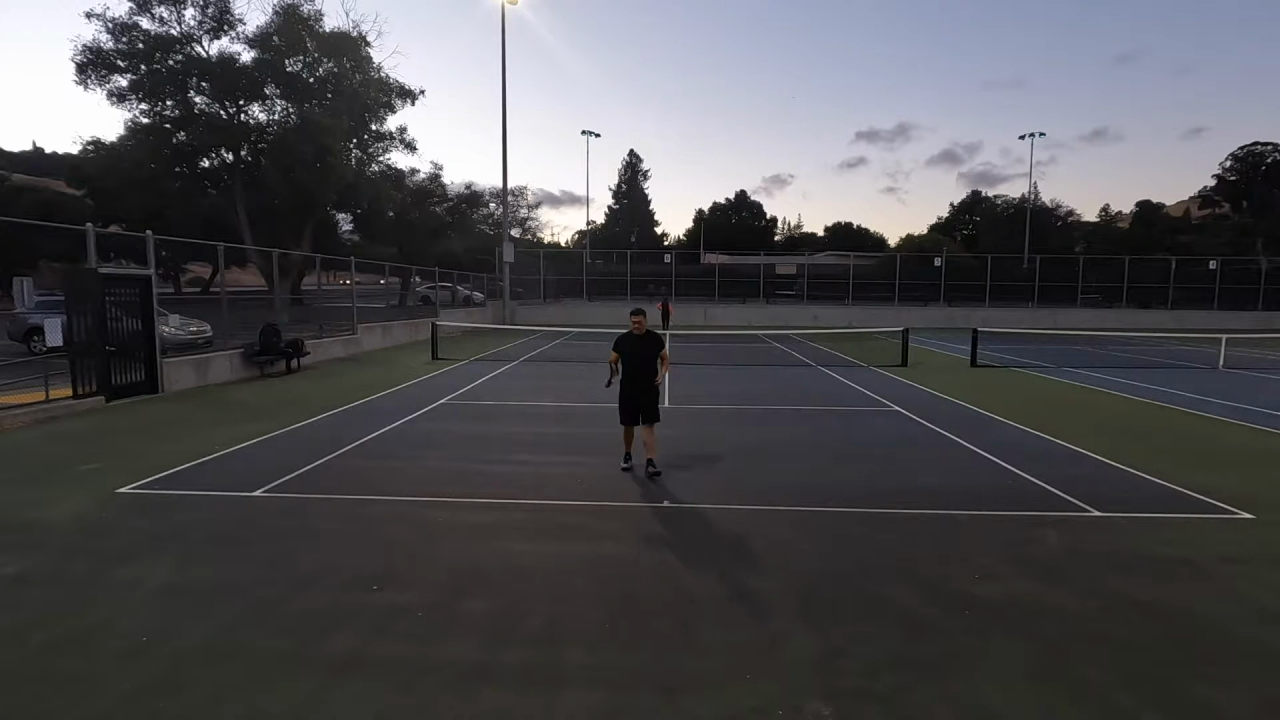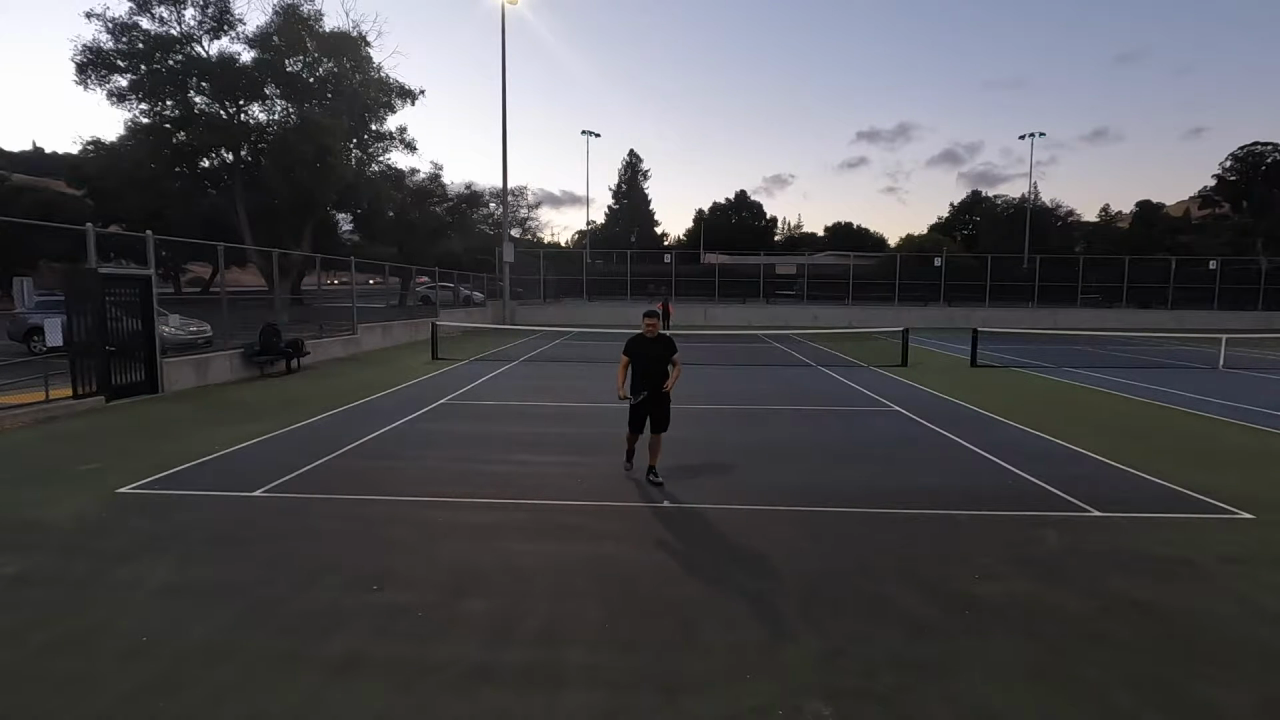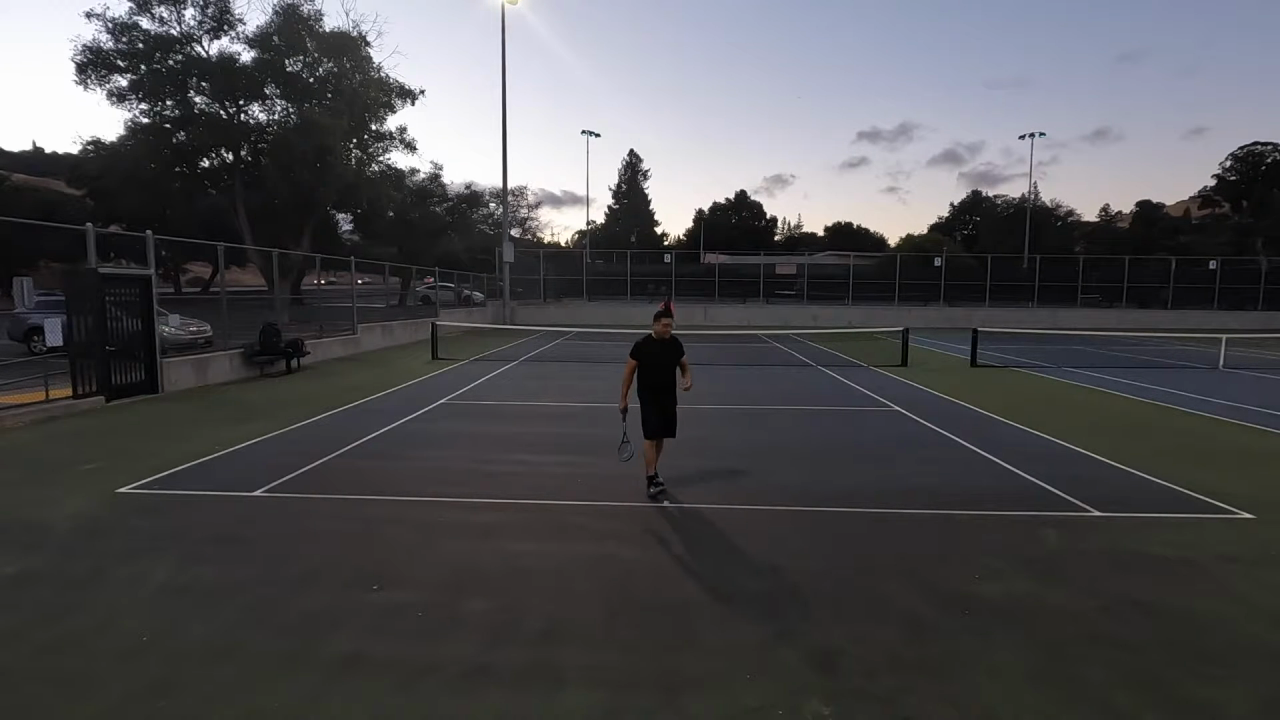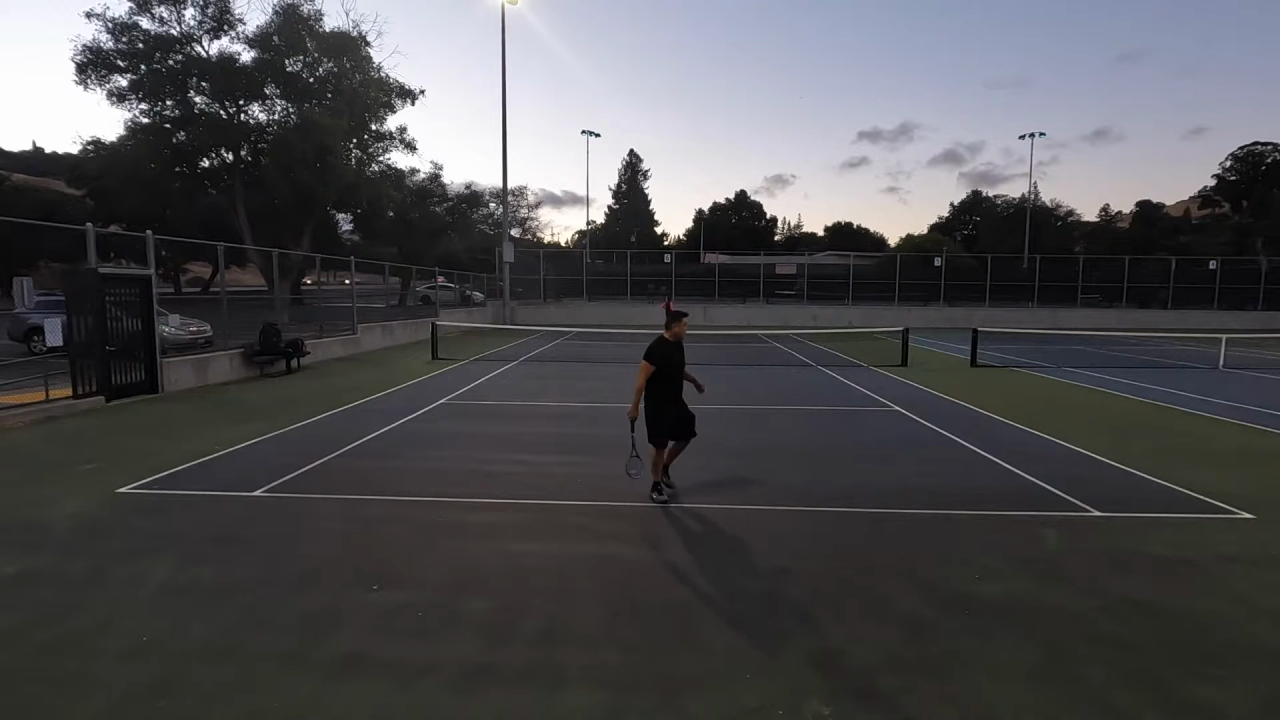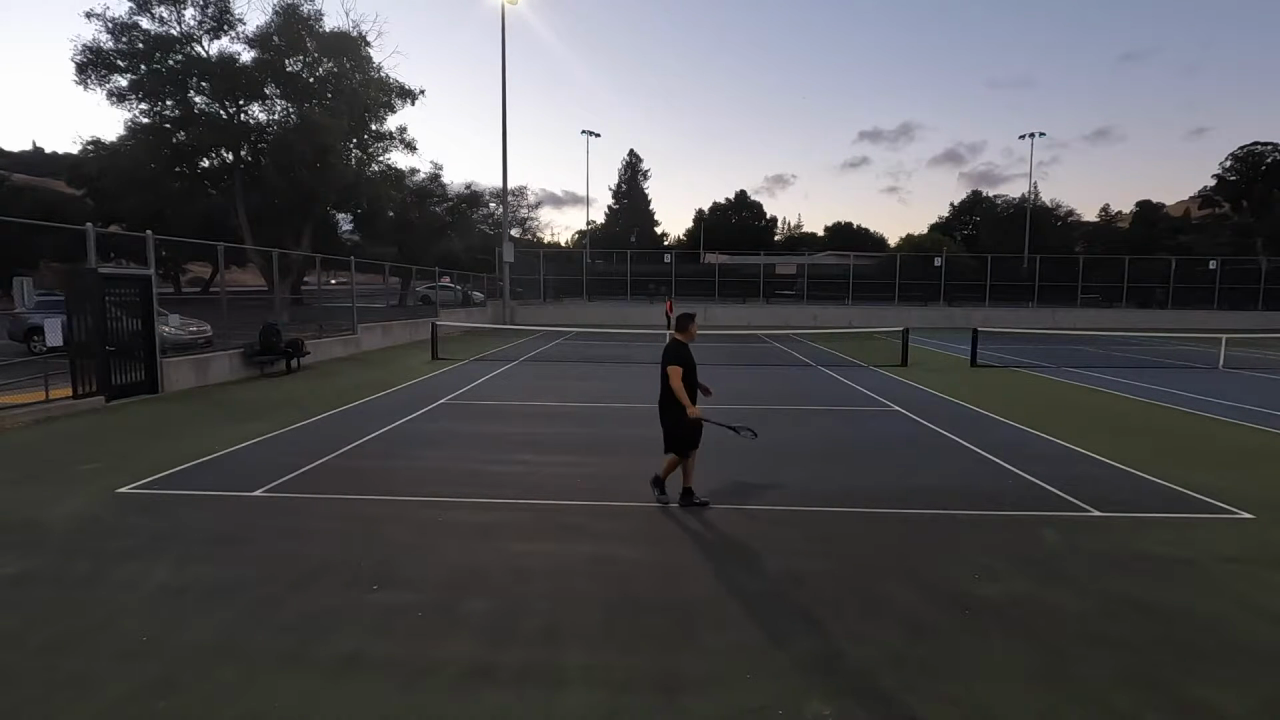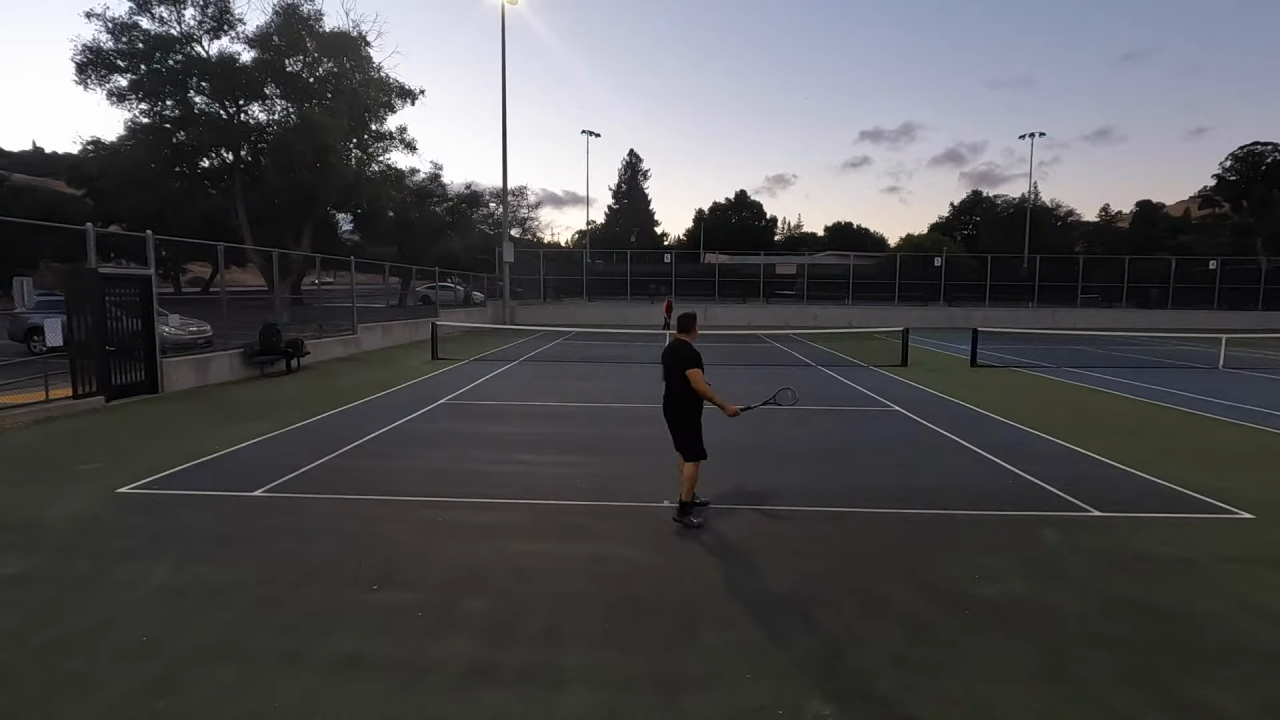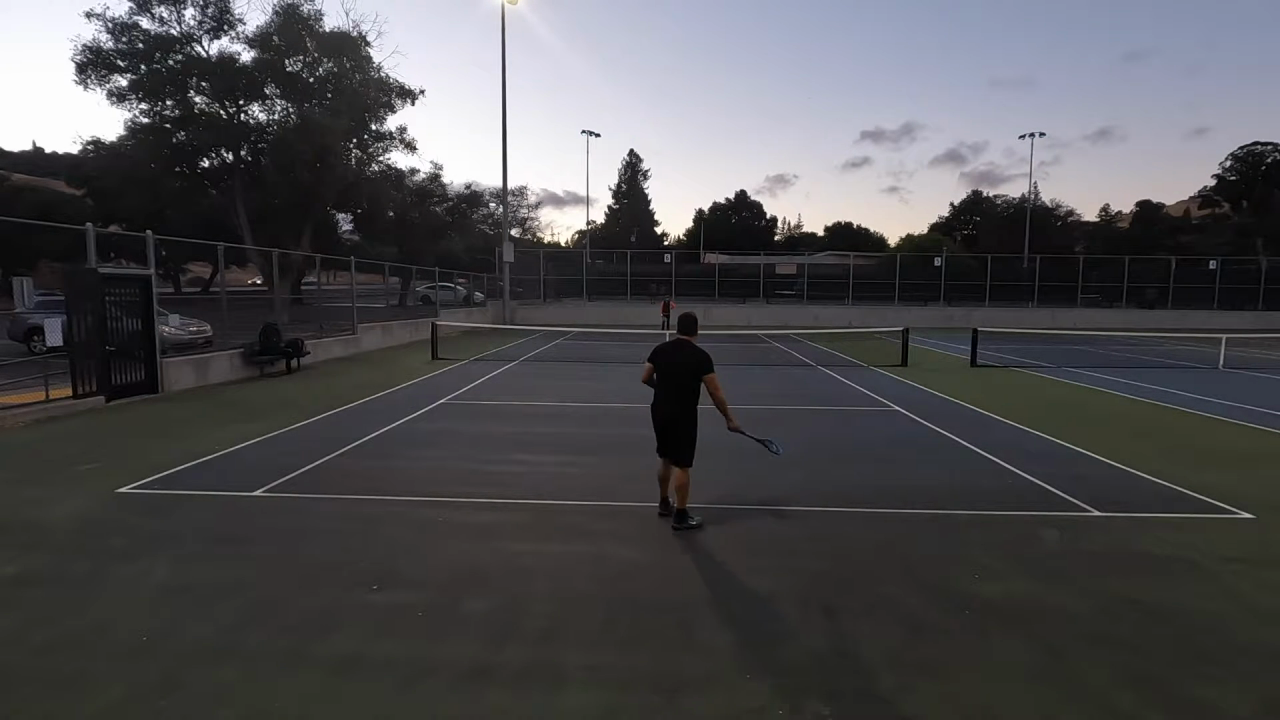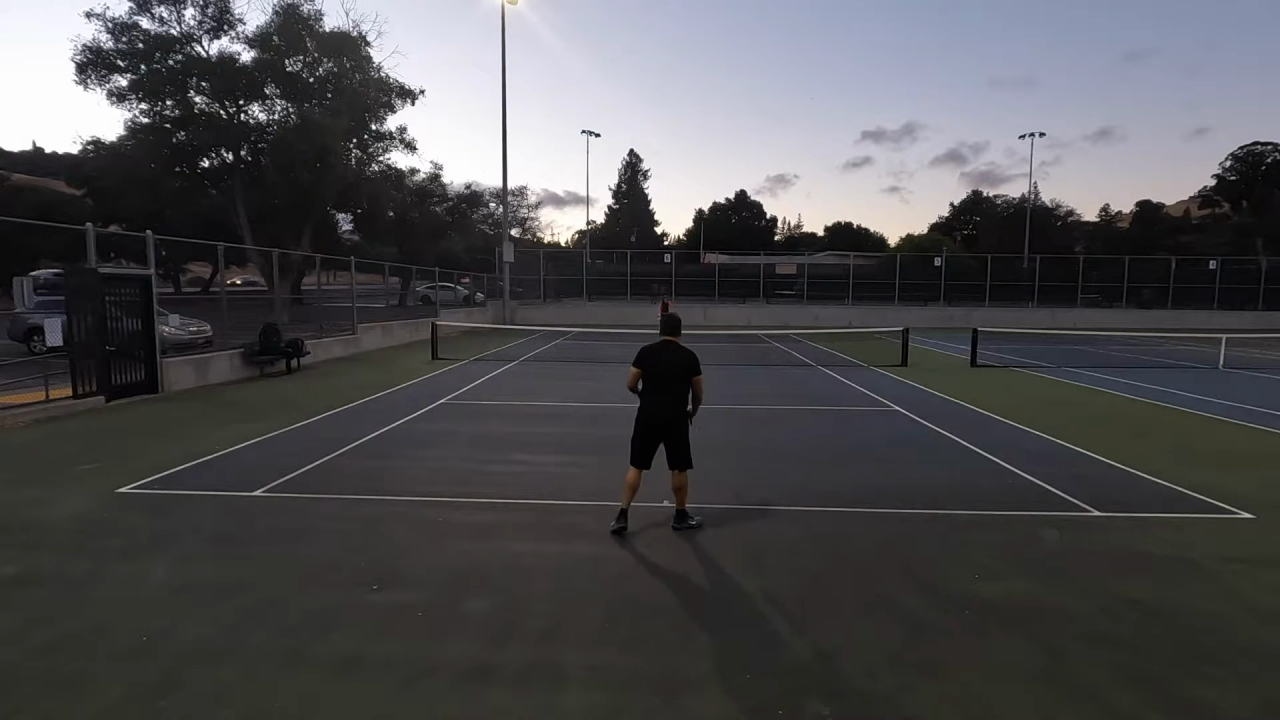
dt=0.3s
person 1, frame 1
left shoulder: (655, 338)
right shoulder: (622, 340)
left elbow: (665, 359)
right elbow: (613, 361)
left wrist: (662, 374)
right wrist: (611, 376)
left hip: (650, 389)
right hip: (628, 389)
left knee: (649, 425)
right knee: (628, 425)
left ankle: (650, 463)
right ankle: (627, 455)
person 1, frame 2
left shoulder: (667, 342)
right shoulder: (633, 342)
left elbow: (676, 365)
right elbow: (623, 366)
left wrist: (672, 380)
right wrist: (621, 388)
left hip: (661, 395)
right hip: (639, 396)
left knee: (657, 433)
right knee: (635, 430)
left ankle: (652, 469)
right ankle: (630, 450)
person 1, frame 3
left shoulder: (675, 343)
right shoulder: (641, 345)
left elbow: (685, 366)
right elbow: (629, 372)
left wrist: (687, 379)
right wrist: (623, 398)
left hip: (669, 398)
right hip: (648, 398)
left knee: (661, 437)
right knee: (651, 437)
left ankle: (652, 470)
right ankle: (651, 481)
person 1, frame 4
left shoulder: (678, 345)
right shoulder: (656, 348)
right elbow: (642, 380)
left wrist: (694, 380)
right wrist: (634, 406)
left hip: (676, 401)
right hip: (658, 405)
left knee: (686, 435)
right knee: (659, 445)
left ankle: (664, 468)
right ankle: (655, 486)
person 1, frame 5
left shoulder: (681, 347)
right shoulder: (675, 350)
right elbow: (675, 382)
left wrist: (699, 385)
right wrist: (689, 407)
left hip: (684, 409)
right hip: (674, 411)
left knee: (690, 449)
right knee: (680, 452)
left ankle: (687, 494)
right ankle: (659, 481)
person 1, frame 6
left shoulder: (669, 349)
right shoulder: (689, 353)
right elbow: (700, 387)
right wrist: (725, 407)
left hip: (672, 409)
right hip: (686, 412)
left knee: (686, 455)
right knee: (693, 459)
left ankle: (688, 496)
right ankle: (683, 510)
person 1, frame 7
left shoulder: (660, 349)
right shoulder: (700, 356)
left elbow: (645, 378)
right elbow: (716, 393)
right wrist: (729, 419)
left hip: (659, 412)
right hip: (683, 416)
left knee: (665, 459)
right knee: (682, 465)
left ankle: (664, 503)
right ankle: (680, 516)
person 1, frame 8
left shoulder: (645, 352)
right shoulder: (689, 356)
left elbow: (631, 385)
right elbow: (698, 393)
right wrist: (692, 412)
left hip: (647, 417)
right hip: (676, 419)
left knee: (636, 468)
right knee: (680, 468)
left ankle: (622, 517)
right ankle: (681, 517)
